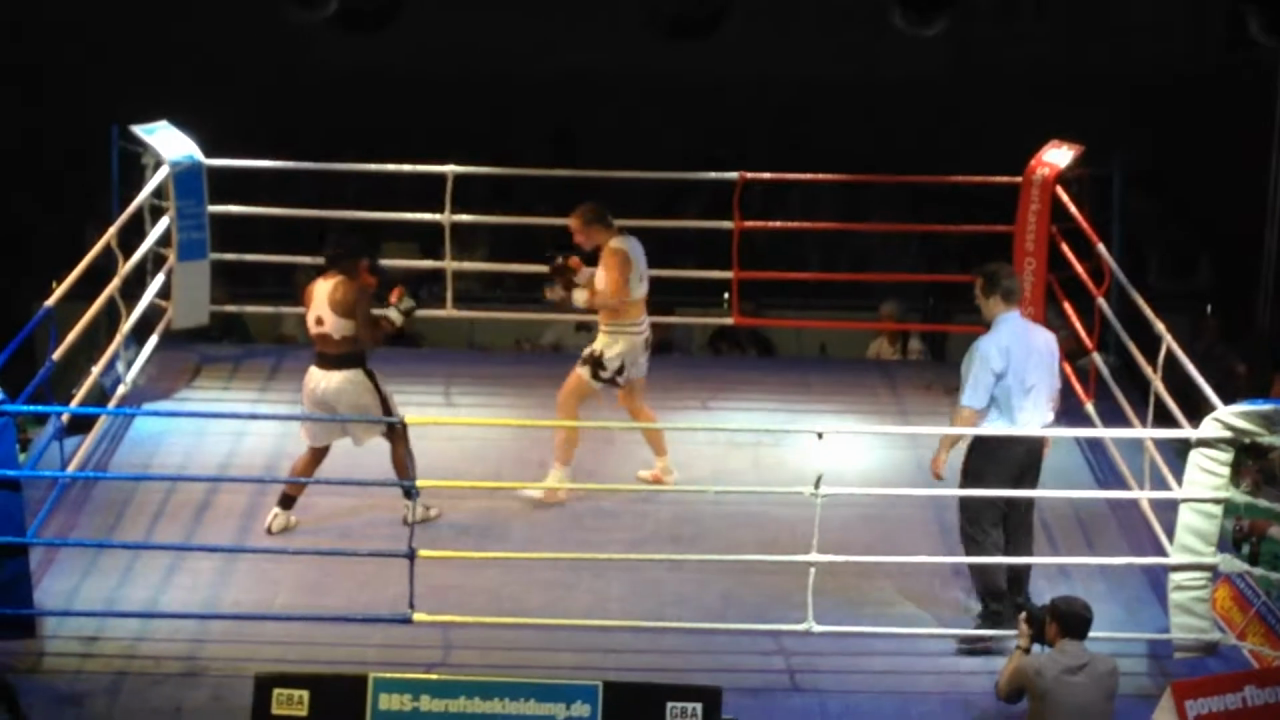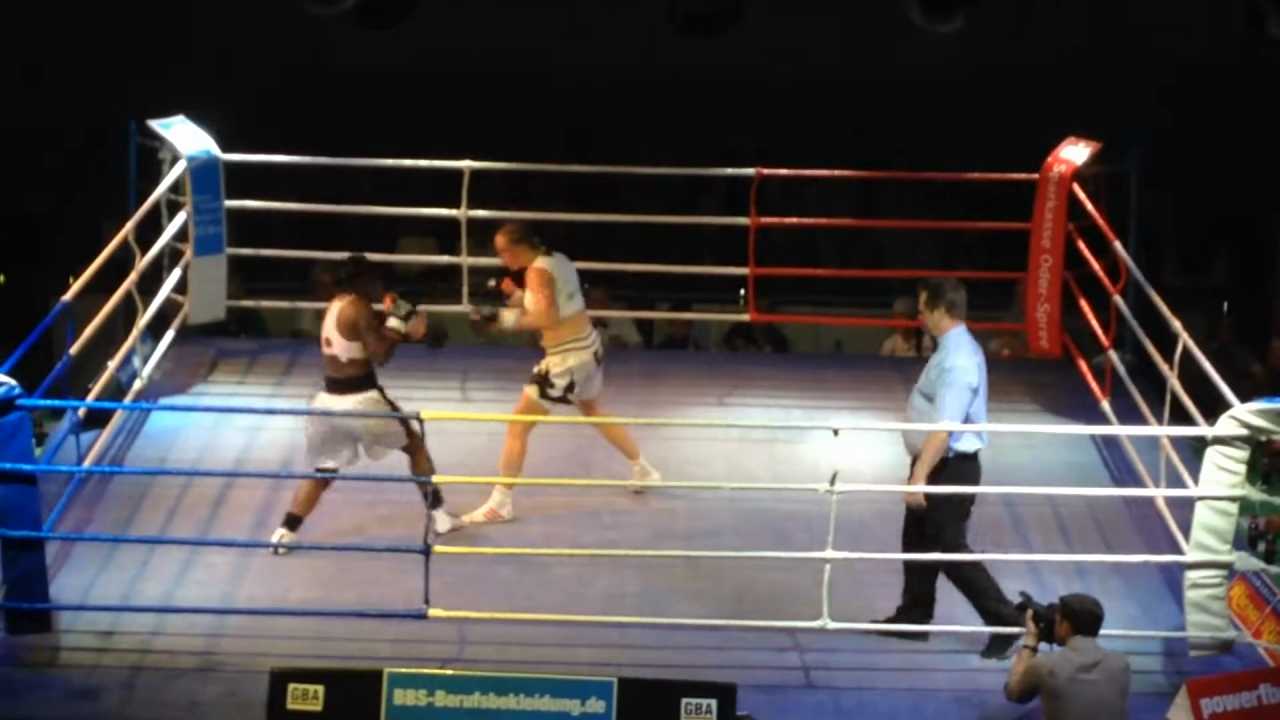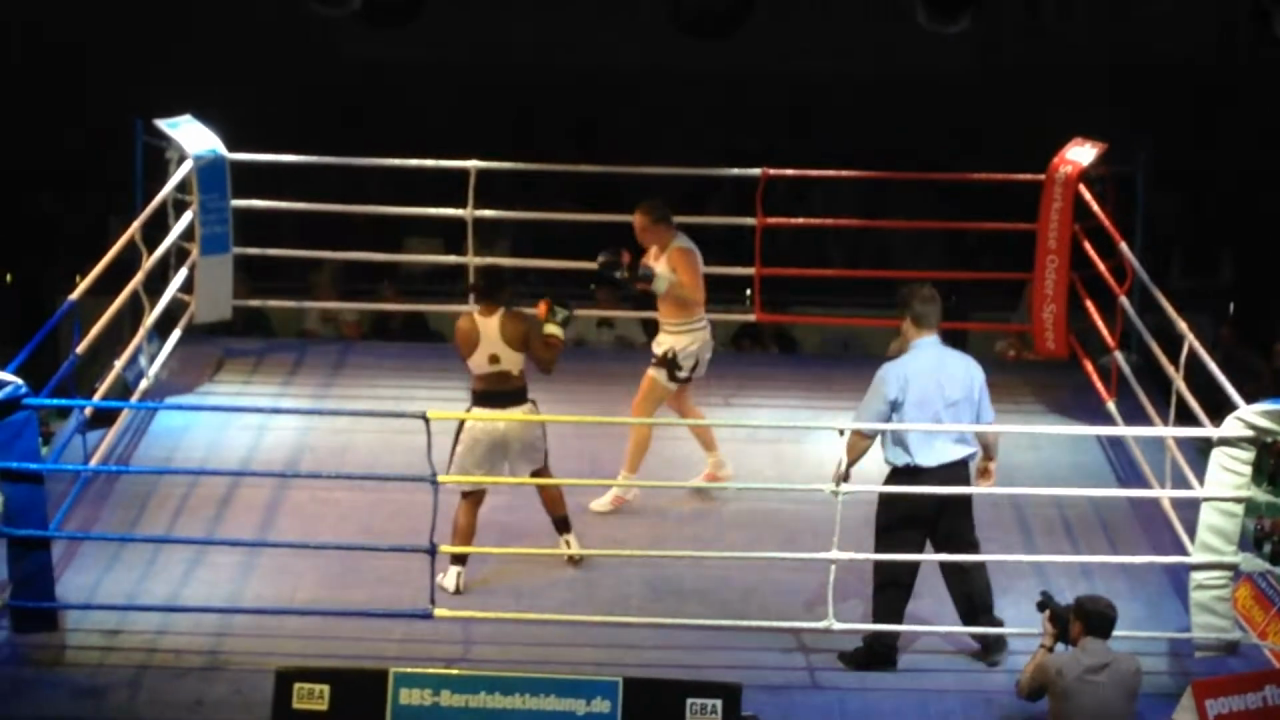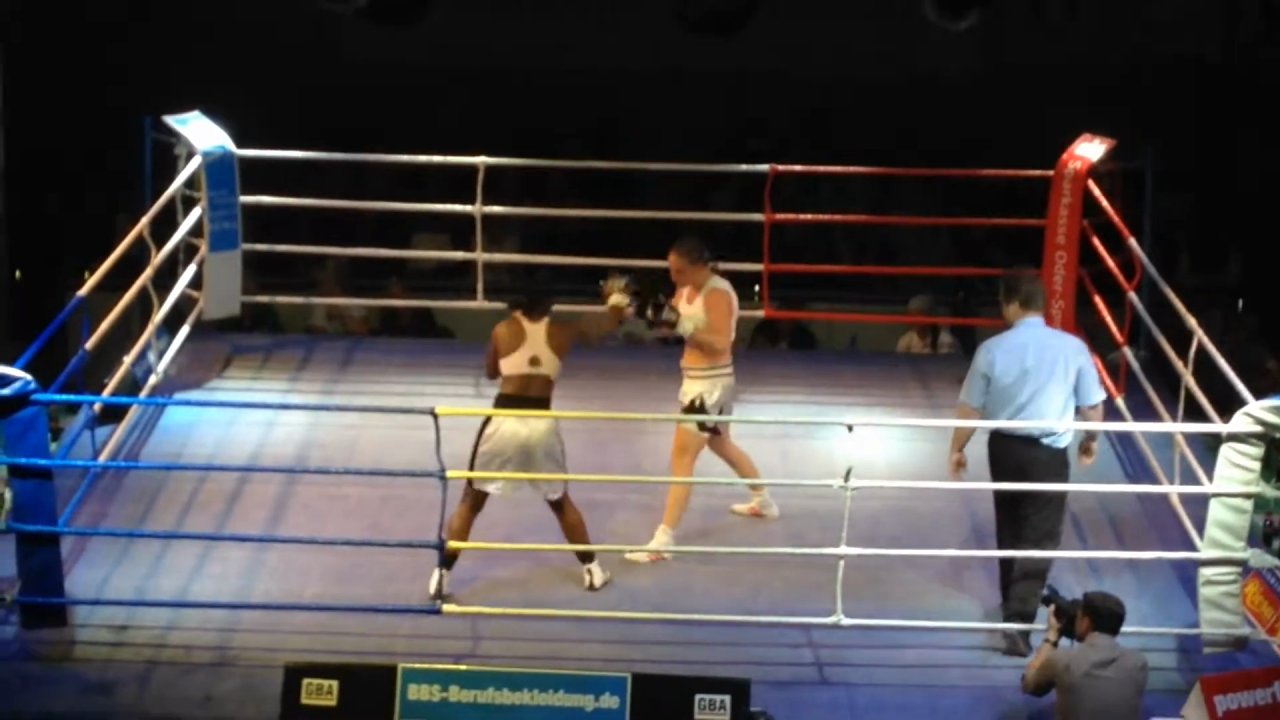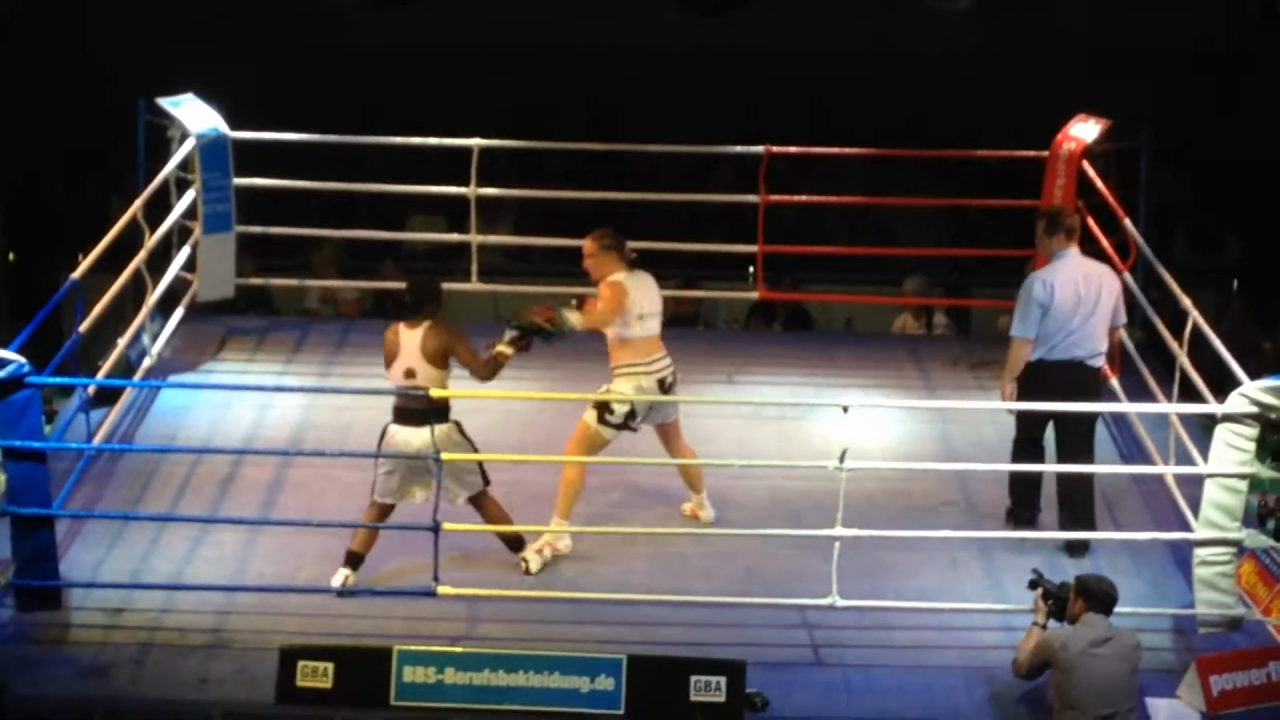
dt=1s
person 1, frame 1
left shoulder: (991, 345)
right shoulder: (1046, 339)
left elbow: (970, 407)
right elbow: (1053, 394)
left wrist: (943, 449)
right wrist: (1042, 435)
left hip: (995, 447)
right hip: (1032, 444)
left knee: (981, 532)
right knee: (1019, 526)
left ankle: (997, 613)
right ankle: (1015, 602)
person 1, frame 2
left shoulder: (956, 361)
right shoulder: (956, 348)
left elbow: (943, 429)
left wrist: (918, 477)
right wrist: (921, 472)
left hip: (949, 469)
right hip: (940, 465)
left knee: (951, 550)
right knee: (917, 541)
left ankle: (1006, 620)
right ankle: (913, 617)
person 1, frame 3
left shoulder: (894, 372)
right shoulder: (969, 366)
left elbow: (863, 432)
right elbow: (986, 427)
left wrist: (846, 468)
right wrist: (988, 459)
left hip: (910, 481)
right hip: (956, 476)
left knee: (894, 567)
right knee: (964, 559)
left ankle: (880, 649)
right ankle: (991, 640)
person 1, frame 4
left shoulder: (991, 349)
right shoulder: (1073, 347)
left elbow: (971, 408)
right elbow: (1092, 407)
left wrist: (957, 449)
right wrist: (1090, 440)
left hip: (1003, 448)
right hip: (1048, 454)
left knee: (1009, 530)
right knee: (1040, 539)
left ankle: (1013, 606)
right ankle: (1018, 621)
person 1, frame 5
left shoulder: (1041, 280)
right shoulder: (1107, 276)
left elbow: (1024, 339)
right elbow: (1115, 328)
left wrist: (1008, 380)
left hip: (1042, 374)
right hip: (1086, 375)
left knee: (1028, 446)
right knee: (1078, 456)
left ankle: (1023, 515)
right ankle: (1078, 535)
person 2, frame 1
left shoulder: (615, 252)
right shoulder: (626, 242)
left elbow: (616, 300)
left wrist: (573, 295)
right wrist: (580, 272)
left hip: (618, 340)
right hip: (636, 335)
left knee: (566, 401)
right knee: (634, 404)
left ankle: (558, 482)
right ankle: (663, 468)
person 2, frame 2
left shoulder: (539, 272)
right shoulder: (557, 261)
left elbow: (548, 320)
left wrist: (503, 319)
right wrist: (513, 295)
left hip: (566, 359)
right hip: (588, 349)
left knee: (518, 427)
right knee: (594, 414)
left ankle: (500, 503)
right ankle: (643, 471)
person 2, frame 3
left shoulder: (682, 251)
right shoulder: (658, 247)
left elbow: (696, 296)
right elbow: (642, 277)
left wrist: (657, 281)
right wrist: (619, 268)
left hip: (684, 340)
right hip: (677, 336)
left knee: (641, 410)
right knee: (680, 403)
left ankle: (624, 488)
right ankle: (717, 466)
person 2, frame 4
left shoulder: (718, 293)
right shoulder: (688, 287)
left elbow: (719, 343)
right elbow: (675, 323)
left wrist: (681, 325)
right wrist: (660, 313)
left hip: (709, 383)
right hip: (698, 380)
left knee: (681, 461)
right knee: (722, 446)
left ankle: (662, 542)
right ankle: (764, 502)
person 2, frame 5
left shoulder: (612, 286)
right shoulder: (644, 280)
left elbow: (605, 317)
left wrist: (563, 317)
right wrist: (586, 312)
left hip: (632, 384)
right hip: (661, 375)
left knee: (575, 454)
right knee: (674, 442)
left ankle: (558, 536)
right ankle: (702, 506)
person 3, frame 1
left shoulder: (312, 288)
right shoulder: (353, 289)
right elbow: (368, 340)
right wrist: (397, 311)
left hip: (317, 375)
right hip: (350, 377)
left knee: (316, 449)
right knee: (397, 435)
left ankle: (280, 514)
right ankle: (413, 506)
person 3, frame 2
left shoulder: (337, 305)
right shoulder: (360, 308)
right elbow: (381, 356)
left wrist: (405, 329)
right wrist: (398, 320)
left hip: (329, 401)
right hip: (362, 400)
left knee: (322, 474)
right knee: (415, 446)
left ankle: (285, 533)
right ankle: (437, 516)
person 3, frame 3
left shoulder: (463, 325)
right shoulder: (519, 322)
right elbow: (547, 364)
right wrist: (555, 326)
left hip: (482, 416)
right hip: (520, 412)
left knee: (470, 498)
right knee: (542, 474)
left ankle: (455, 573)
right ankle: (569, 542)
person 3, frame 4
left shoulder: (503, 329)
right shoulder: (563, 331)
right elbow: (610, 324)
right wrist: (617, 294)
left hip: (504, 422)
right hip: (542, 425)
left knee: (471, 500)
right knee: (560, 502)
left ankle: (443, 574)
right ankle: (592, 570)
person 3, frame 5
left shoulder: (391, 335)
right shoulder: (446, 335)
right elbow: (484, 373)
right wrist: (507, 346)
left hip: (399, 432)
right hip: (439, 432)
left knee: (379, 508)
right knee: (481, 498)
left ankle: (345, 573)
right ankle: (527, 557)
